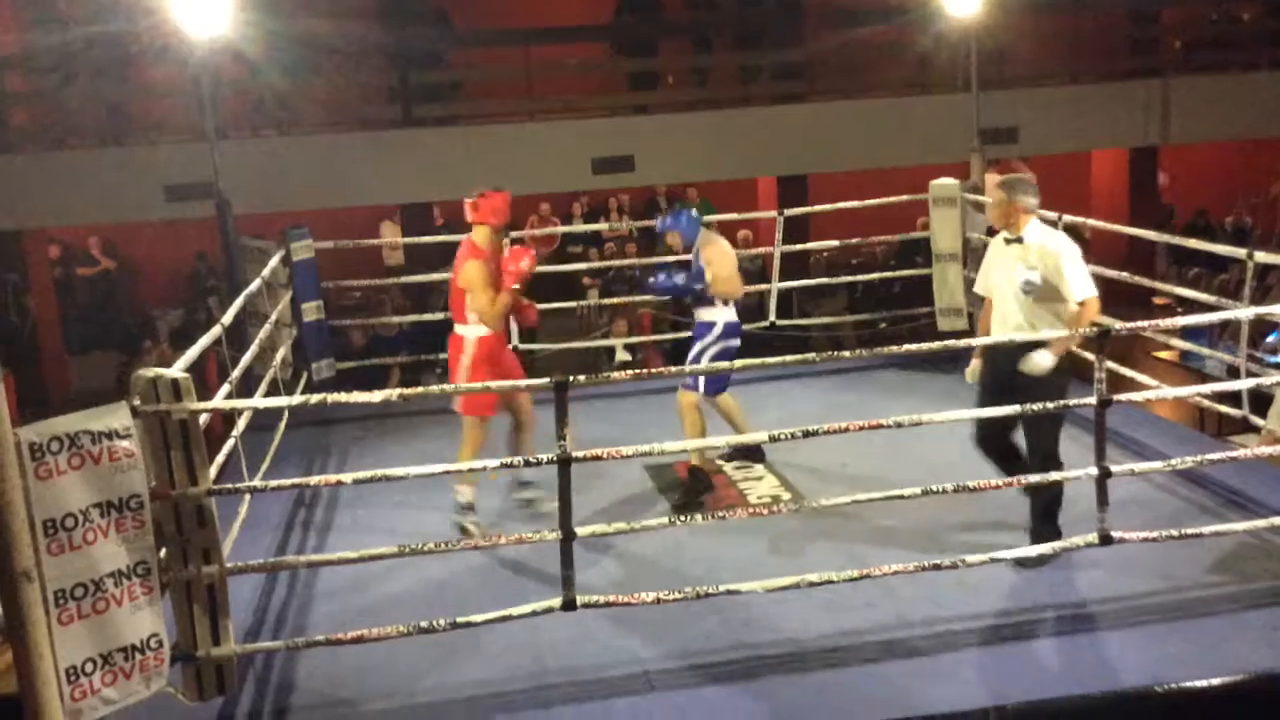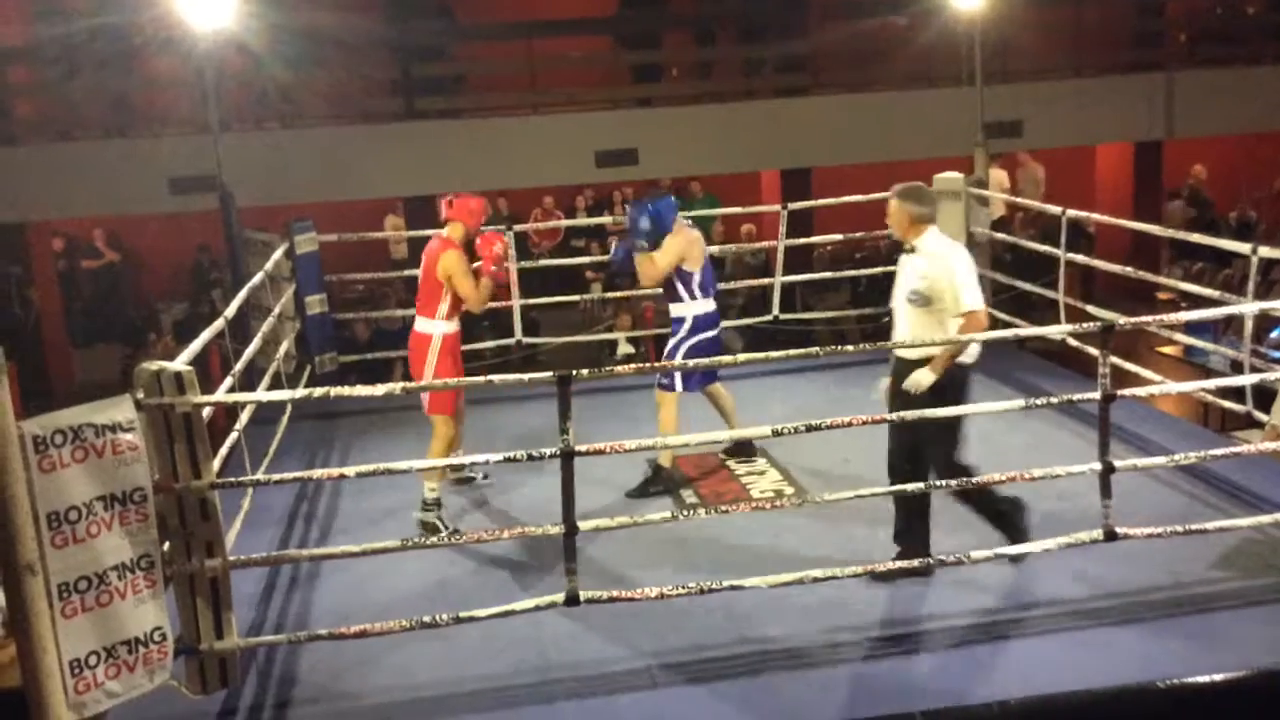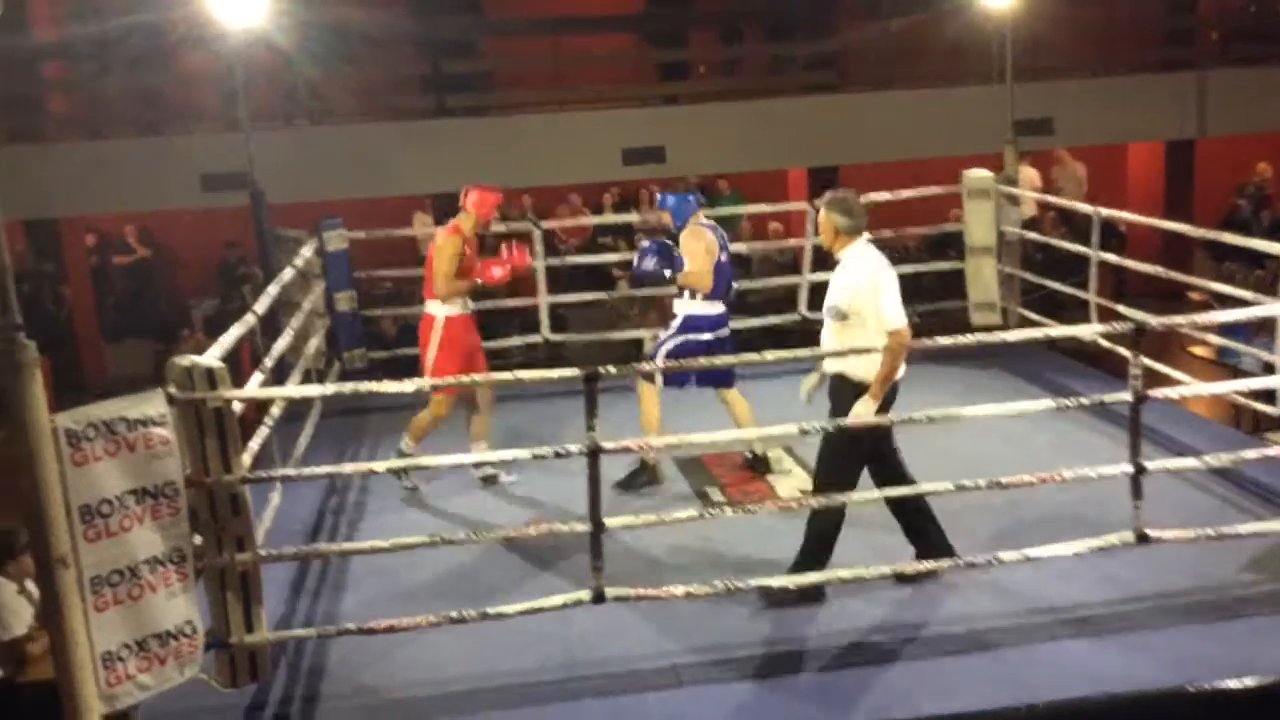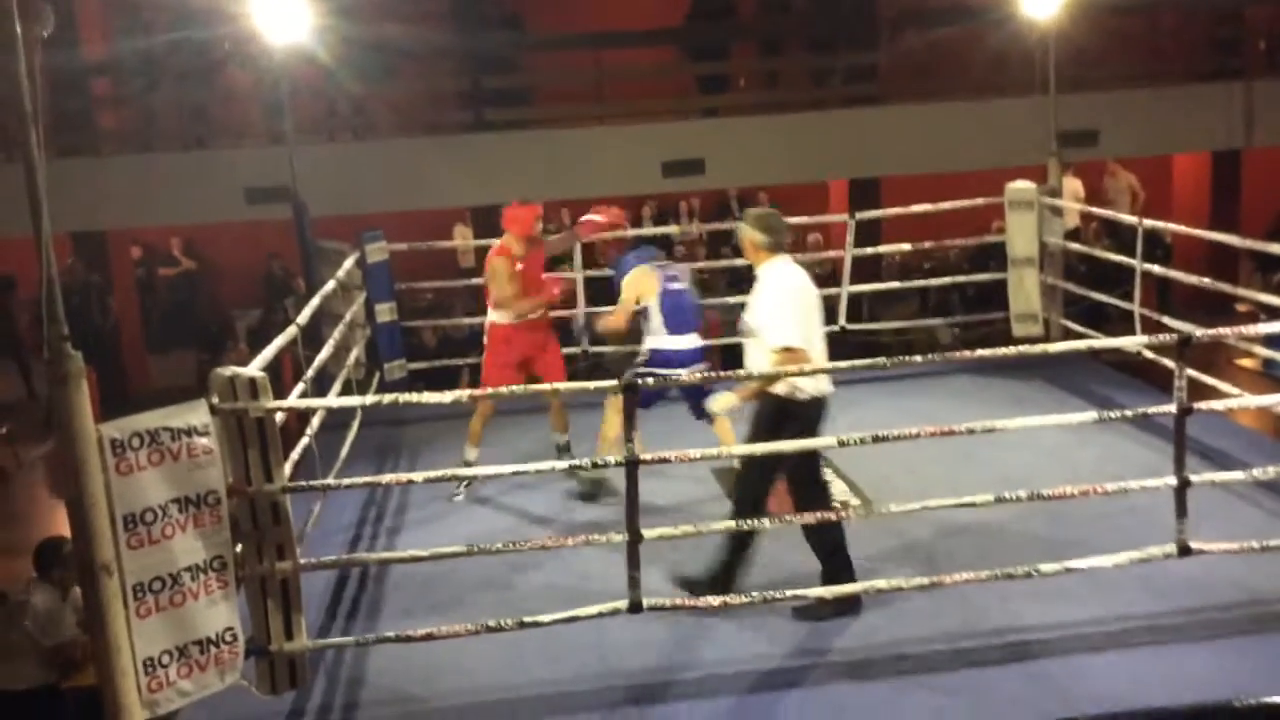
dt=0.5s
person 1, frame 1
left shoulder: (1056, 247)
right shoulder: (996, 246)
left elbow: (1089, 307)
left wrist: (1054, 352)
right wrist: (979, 353)
left hip: (1044, 360)
right hip: (1003, 354)
left knee: (1041, 447)
right knee: (988, 436)
left ankle: (1046, 533)
right ankle: (1041, 491)
person 1, frame 2
left shoulder: (948, 257)
right shoulder: (909, 257)
left elbow: (976, 321)
left wrist: (934, 369)
right wrist: (894, 370)
left hip: (943, 374)
right hip: (909, 370)
left knee: (944, 465)
right knee: (904, 464)
left ankle: (1009, 516)
right ankle: (912, 553)
person 1, frame 3
left shoulder: (870, 270)
right shoulder: (849, 264)
left elbow: (899, 338)
left wrist: (873, 398)
right wrist: (821, 373)
left hip: (864, 388)
right hip: (847, 381)
left knee: (831, 481)
right knee: (886, 471)
left ankle: (807, 578)
right ankle: (932, 547)
person 1, frame 4
left shoulder: (778, 285)
right shoulder: (785, 275)
left elbow: (790, 356)
left wrist: (739, 395)
left hip: (792, 402)
right hip: (784, 399)
left knee: (809, 497)
right knee: (750, 488)
left ankle: (841, 591)
right ankle: (722, 580)
person 2, frame 1
left shoulder: (488, 247)
right shoulder: (474, 263)
right elbow: (490, 318)
left wrist: (518, 306)
right wrist: (515, 280)
left hip: (494, 344)
right hip: (473, 347)
left knee: (524, 411)
right knee: (476, 431)
left ankle: (521, 481)
right ankle: (464, 509)
person 2, frame 2
left shoulder: (442, 243)
right shoulder: (453, 254)
right elbow: (476, 303)
left wrist: (482, 271)
right wrist: (490, 265)
left hip: (441, 338)
right hip: (434, 343)
left knee: (457, 408)
right knee: (445, 428)
left ankle: (456, 468)
right ankle: (429, 510)
person 2, frame 3
left shoulder: (470, 239)
right shoulder: (449, 239)
left elbow: (475, 279)
right elbow: (443, 289)
left wrist: (506, 267)
right wrist: (484, 279)
left hip: (464, 323)
right hip: (442, 327)
left knee: (482, 397)
right knee: (442, 406)
left ankle: (481, 466)
right ankle: (403, 454)
person 2, frame 4
left shoulder: (534, 246)
right shoulder: (499, 260)
left elbow: (565, 240)
right elbow: (512, 307)
left wrist: (594, 223)
right wrist: (547, 295)
left hip: (538, 329)
right hip: (504, 334)
left knee: (558, 397)
right knee: (486, 406)
left ankle: (564, 452)
right ankle: (468, 469)
person 3, frame 1
left shoulder: (714, 246)
right shoulder: (696, 251)
left elbow: (734, 289)
left wrist: (696, 285)
right wrist: (676, 284)
left hip: (718, 329)
right hip: (709, 328)
left knee: (687, 397)
right knee: (715, 394)
left ankle: (698, 475)
right ankle: (750, 446)
person 3, frame 2
left shoulder: (680, 238)
right shoulder: (676, 234)
left elbow: (649, 278)
right elbow: (660, 274)
left wrist: (637, 242)
right wrist: (633, 248)
left hip: (692, 321)
right hip: (701, 319)
left knee: (666, 395)
right knee: (708, 383)
left ankle: (664, 473)
right ankle: (742, 441)
person 3, frame 3
left shoulder: (694, 235)
right shoulder: (714, 231)
left elbow: (700, 280)
left wrist: (664, 271)
right wrist: (669, 253)
left hip: (691, 323)
right hip: (716, 321)
left knee: (649, 387)
right knee: (727, 391)
left ankle: (648, 465)
right ankle: (758, 456)
person 3, frame 4
left shoulder: (636, 276)
right shoulder: (677, 274)
left elbow: (618, 322)
left wrist: (597, 325)
left hip: (661, 356)
right hip: (693, 353)
left knee: (615, 406)
right knee: (713, 414)
left ankle: (600, 479)
